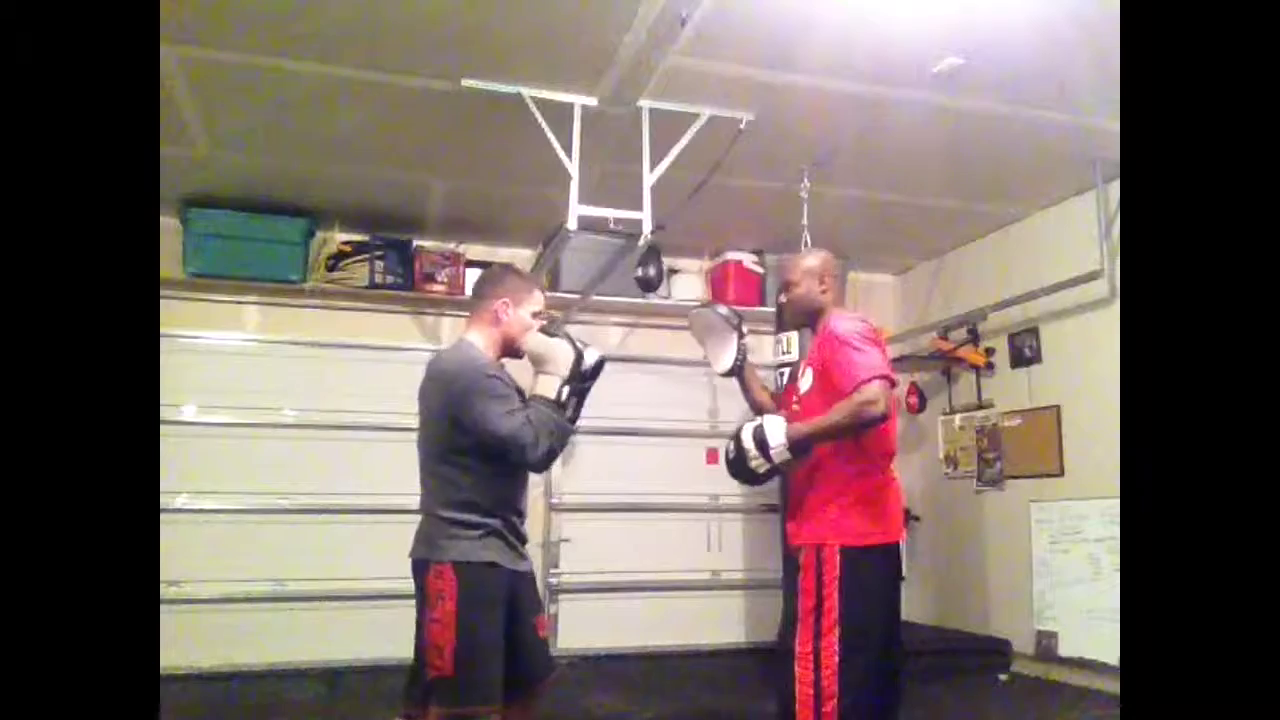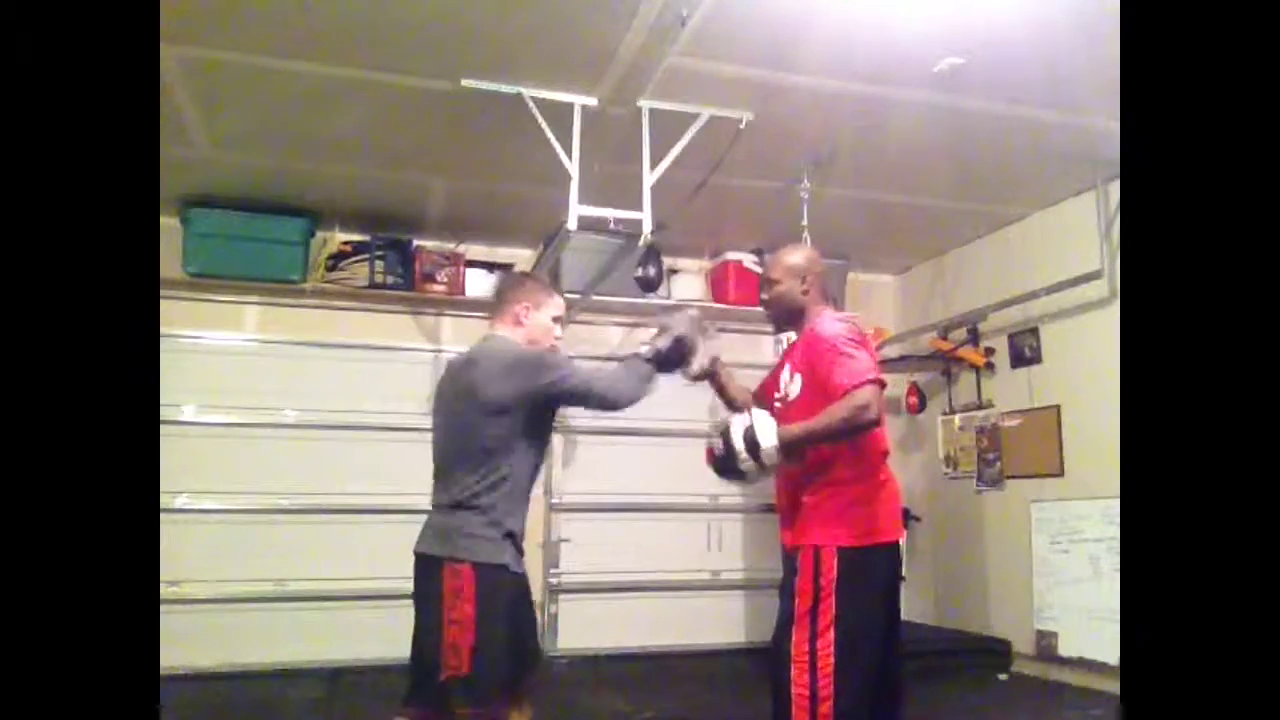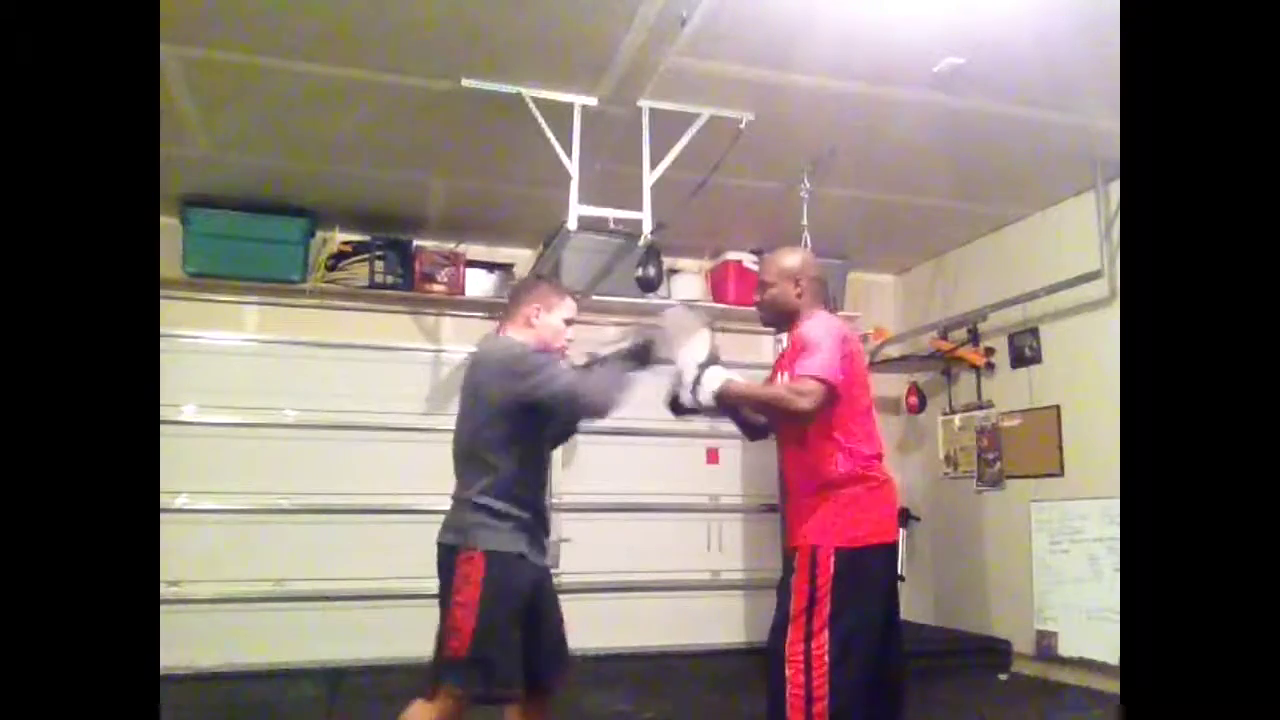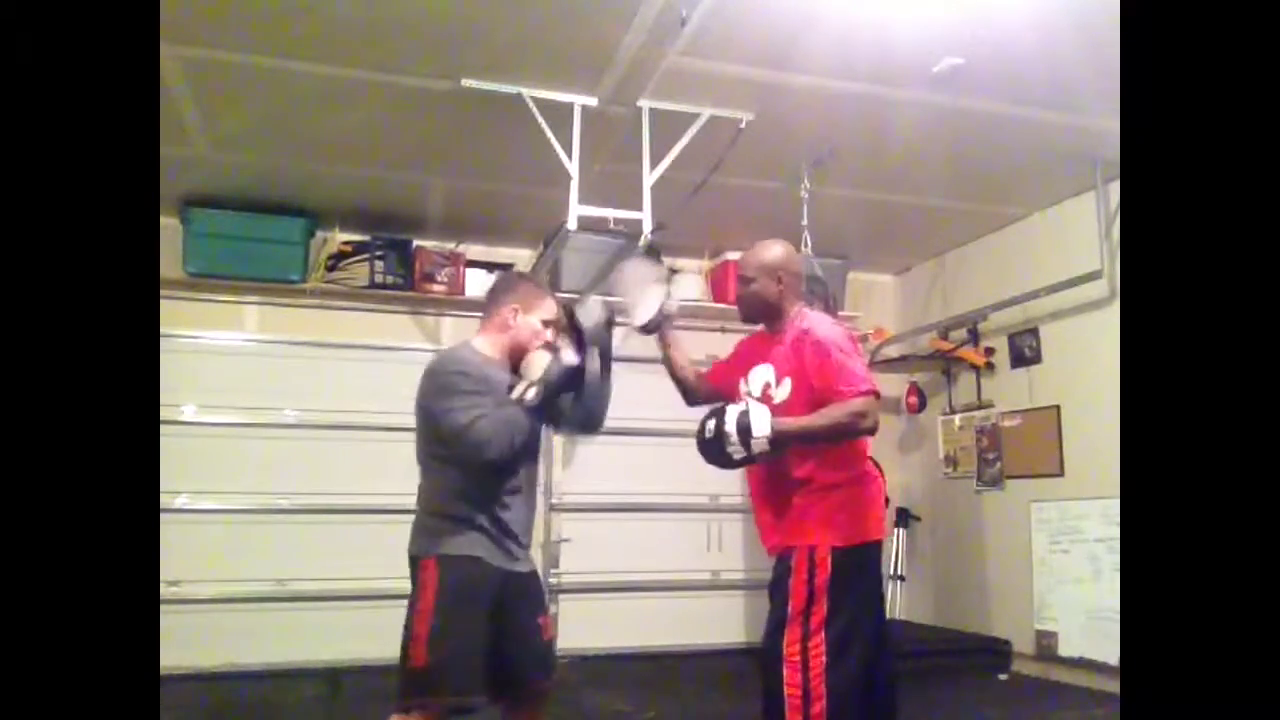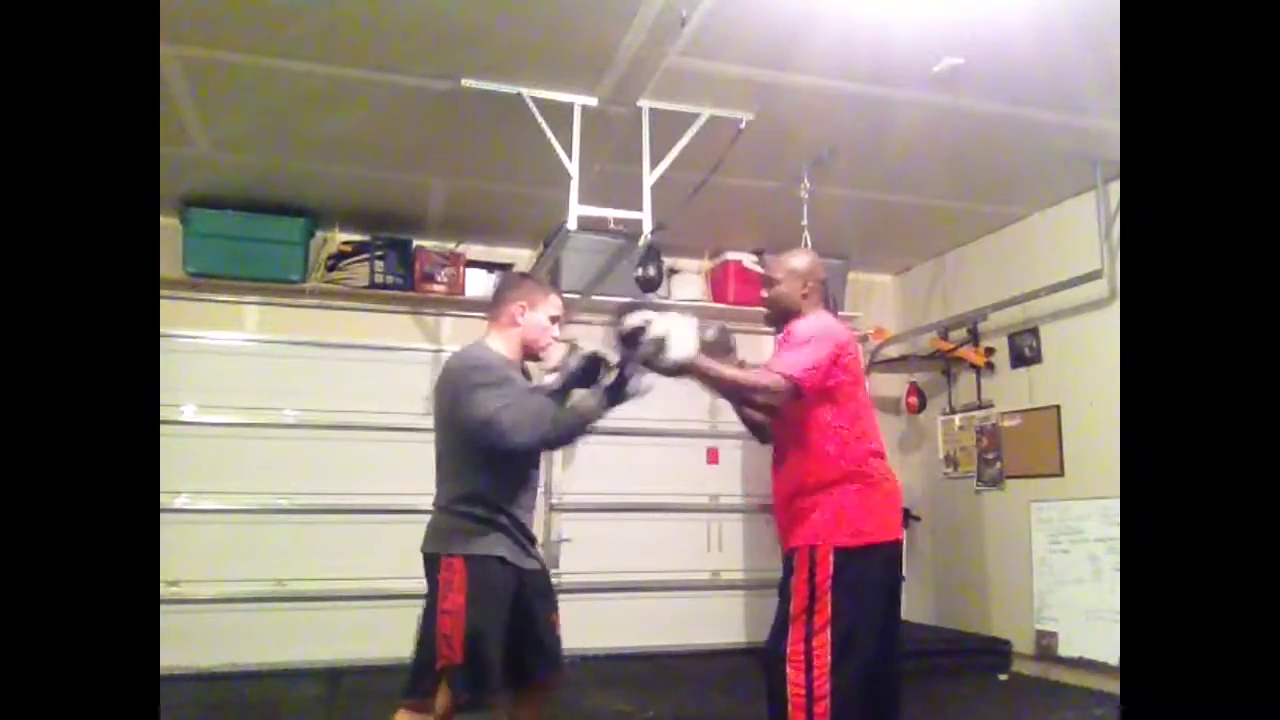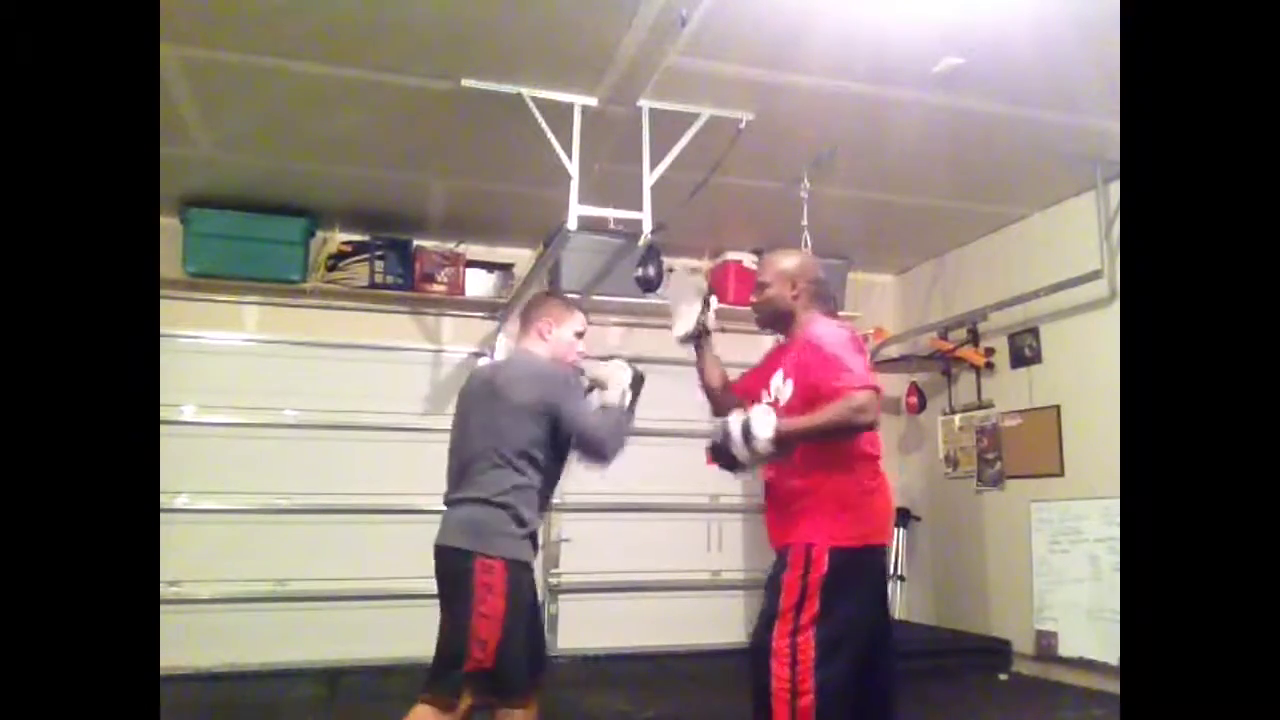
dt=0.5s
person 1, frame 1
left shoulder: (846, 331)
right shoulder: (821, 346)
left elbow: (873, 403)
right elbow: (780, 417)
left wrist: (791, 436)
right wrist: (740, 367)
left hip: (841, 530)
right hip: (854, 529)
left knee: (818, 664)
right knee: (862, 664)
person 1, frame 2
left shoulder: (832, 334)
right shoulder: (806, 346)
left elbow: (866, 408)
right elbow: (766, 413)
left wrist: (781, 436)
right wrist: (714, 371)
left hip: (843, 528)
right hip: (868, 525)
left knee: (810, 668)
right knee: (862, 669)
person 1, frame 3
left shoulder: (820, 332)
right shoulder: (803, 344)
left elbow: (803, 399)
right elbow: (759, 424)
left wrist: (719, 387)
right wrist: (716, 380)
left hip: (838, 525)
right hip: (860, 523)
left knee: (805, 661)
right knee: (864, 663)
person 1, frame 4
left shoulder: (820, 335)
right shoulder: (754, 348)
left elbow: (863, 414)
right elbow: (698, 391)
left wrist: (773, 430)
right wrist: (664, 329)
left hip: (830, 524)
right hip: (809, 526)
left knee: (800, 662)
right knee: (851, 662)
person 1, frame 5
left shoulder: (815, 332)
right shoulder: (803, 339)
left elbow: (771, 392)
right elbow: (771, 429)
left wrist: (690, 359)
right wrist: (719, 372)
left hip: (839, 522)
right hip: (858, 523)
left knee: (807, 660)
right knee: (861, 662)
person 1, frame 6
left shoulder: (827, 339)
right shoulder: (780, 357)
left elbow: (864, 409)
right elbow: (728, 403)
left wrist: (774, 429)
right wrist: (701, 340)
left hip: (834, 525)
right hip: (815, 527)
left knee: (785, 658)
right knee: (858, 664)
person 2, frame 1
left shoulder: (485, 371)
right shoulder: (464, 370)
left elbow: (536, 449)
right elbow: (530, 447)
left wrist: (573, 386)
right wrist: (552, 378)
left hip: (504, 555)
right hip: (461, 559)
person 2, frame 2
left shoulder: (467, 367)
right shoulder: (513, 363)
right elbow: (608, 390)
right wrist: (657, 353)
left hip: (491, 555)
right hip: (465, 557)
left knee: (515, 682)
person 2, frame 3
left shoulder: (520, 365)
right shoulder: (507, 359)
left elbow: (551, 432)
right elbow: (592, 399)
left wrist: (598, 372)
right wrist: (627, 356)
left hip: (522, 547)
right hip: (485, 546)
left knee: (536, 681)
person 2, frame 4
left shoulder: (515, 375)
right shoulder: (455, 368)
right elbow: (485, 442)
right wrist: (536, 390)
left hip: (510, 556)
right hip: (453, 553)
left knee: (531, 683)
person 2, frame 5
left shoulder: (512, 373)
right shoulder: (473, 367)
left elbow: (553, 429)
right elbow: (513, 432)
left wrist: (611, 391)
right wrist: (556, 383)
left hip: (515, 549)
right hip: (468, 549)
left knee: (535, 677)
person 2, frame 6
left shoulder: (489, 377)
right shoulder: (546, 375)
right elbow: (603, 443)
right wrist: (621, 392)
left hip: (503, 548)
right hip: (488, 548)
left knee: (522, 679)
